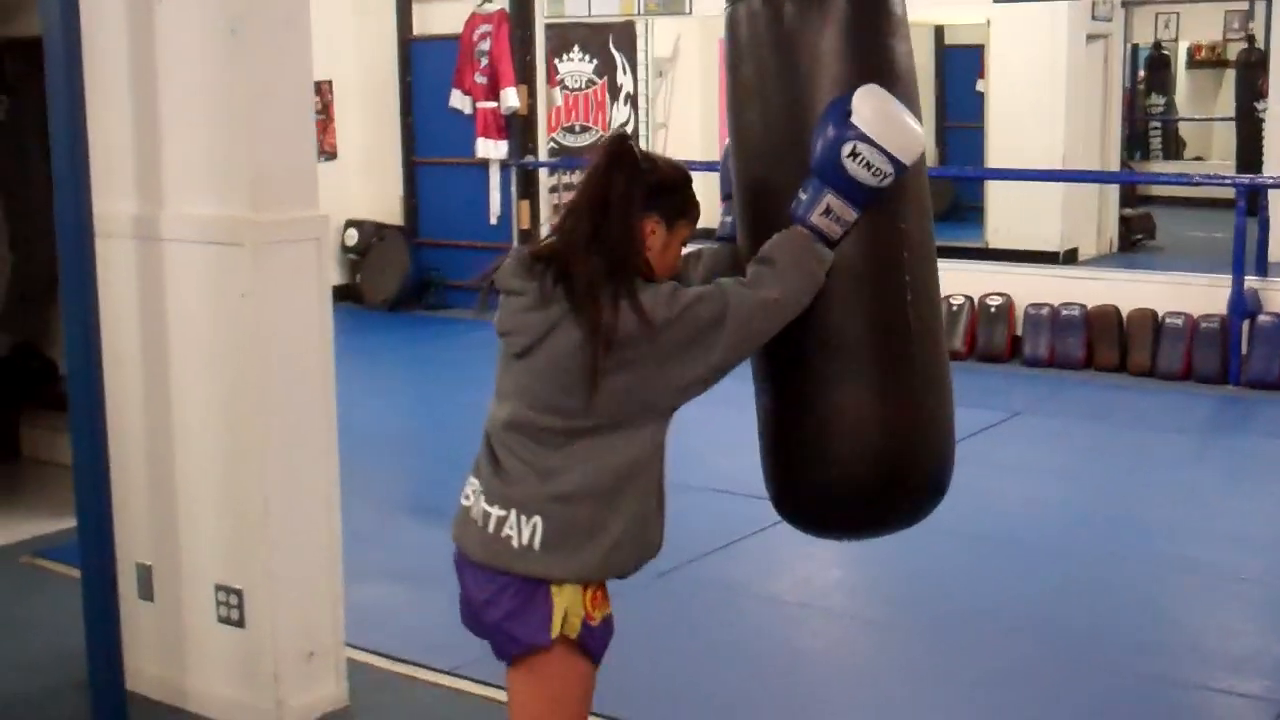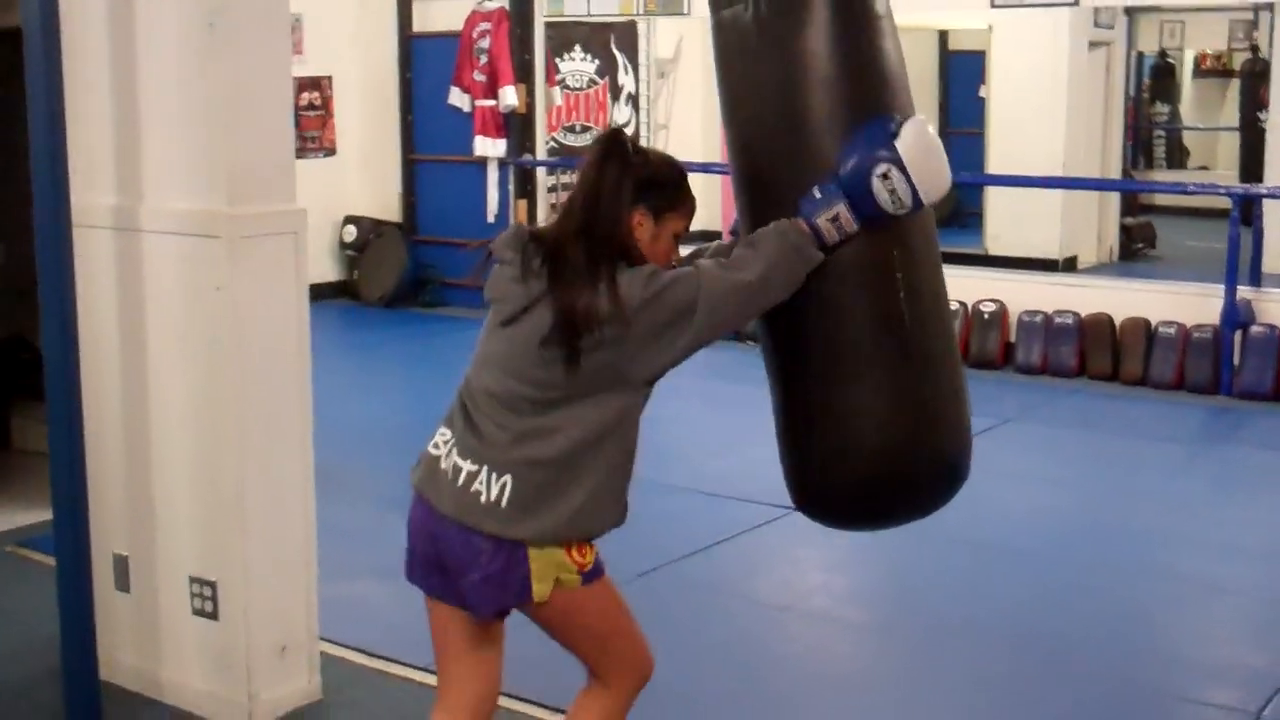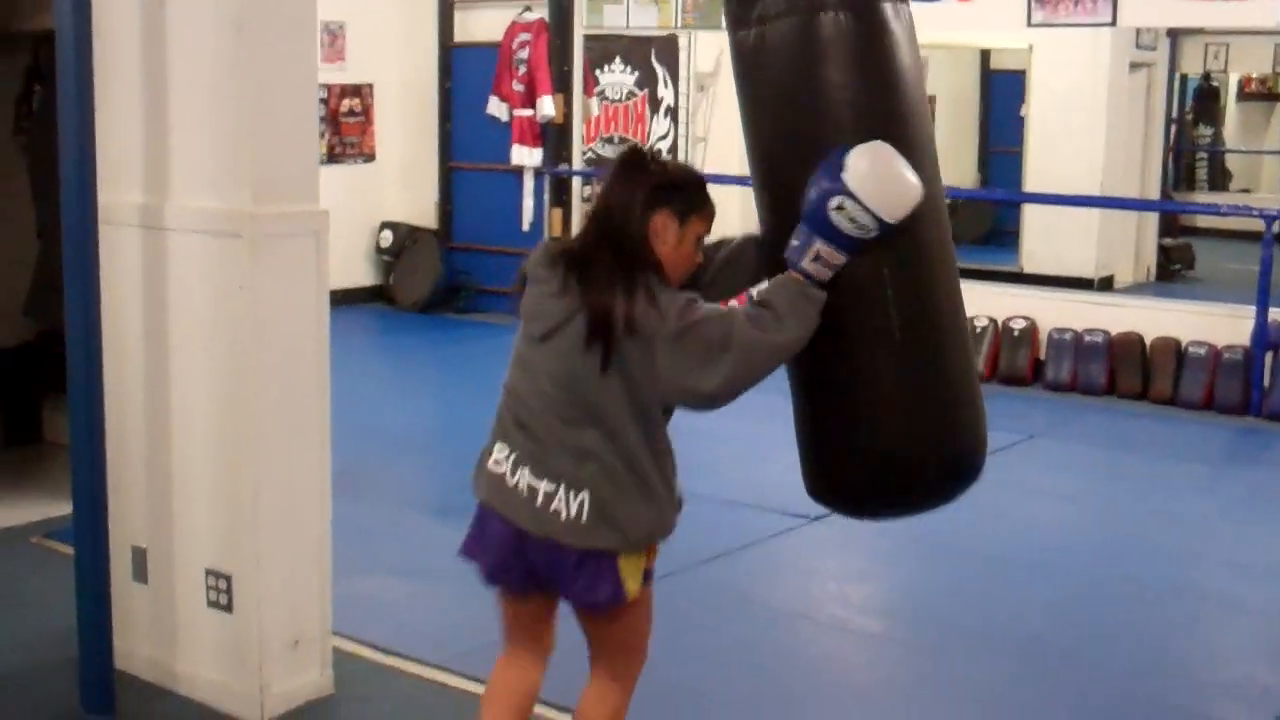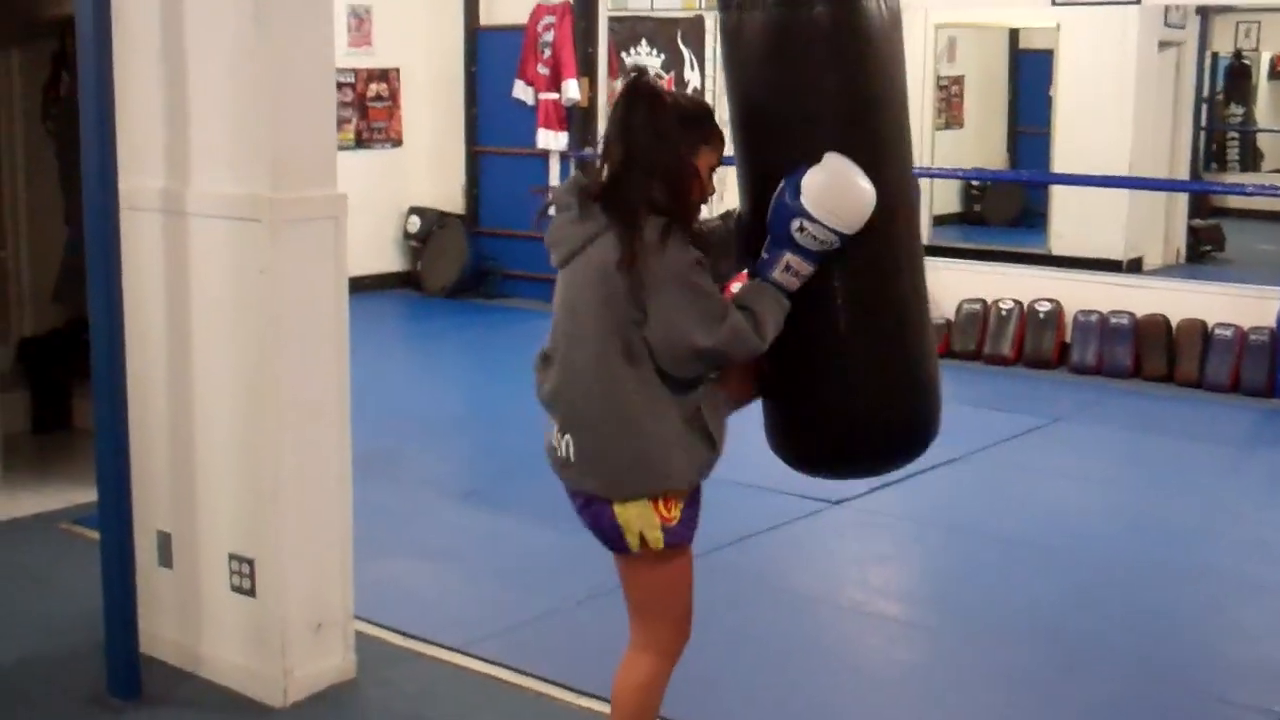
dt=0.2s
person 1, frame 1
left shoulder: (542, 286)
right shoulder: (634, 319)
right elbow: (755, 303)
left wrist: (738, 238)
right wrist: (830, 206)
left hip: (489, 538)
right hip: (548, 560)
person 1, frame 2
left shoulder: (534, 263)
right shoulder: (622, 299)
right elbow: (733, 285)
left wrist: (750, 235)
right wrist: (834, 213)
left hip: (445, 500)
right hip: (522, 530)
right knee: (627, 670)
person 1, frame 3
left shoulder: (559, 274)
right shoulder: (647, 311)
left elbow: (703, 284)
right elbow: (751, 341)
left wrist: (783, 246)
right wrist: (820, 251)
left hip: (507, 500)
right hip: (593, 527)
left knee: (523, 653)
right knee: (615, 672)
person 1, frame 4
left shoulder: (597, 218)
right shoulder: (654, 247)
left elbow: (701, 252)
right elbow: (723, 338)
left wrist: (777, 220)
right wrist: (789, 262)
left hip: (582, 439)
right hip: (632, 462)
left knee: (749, 378)
right knee: (661, 640)
